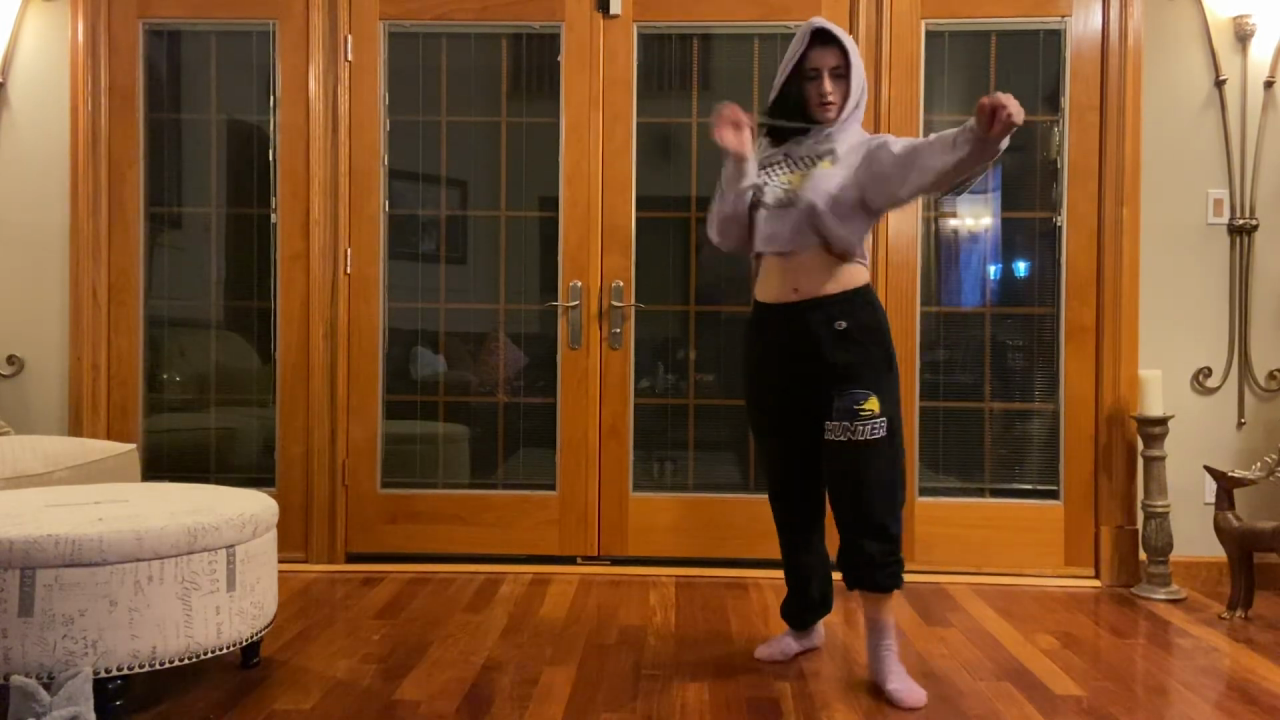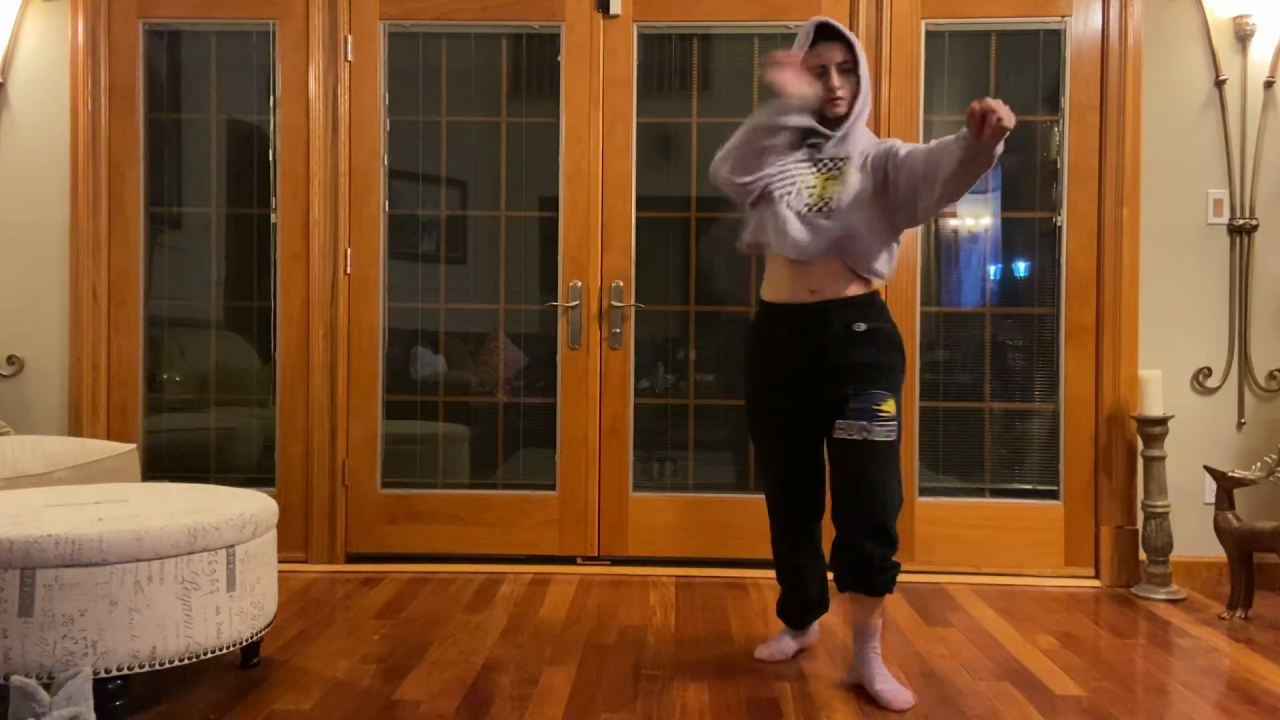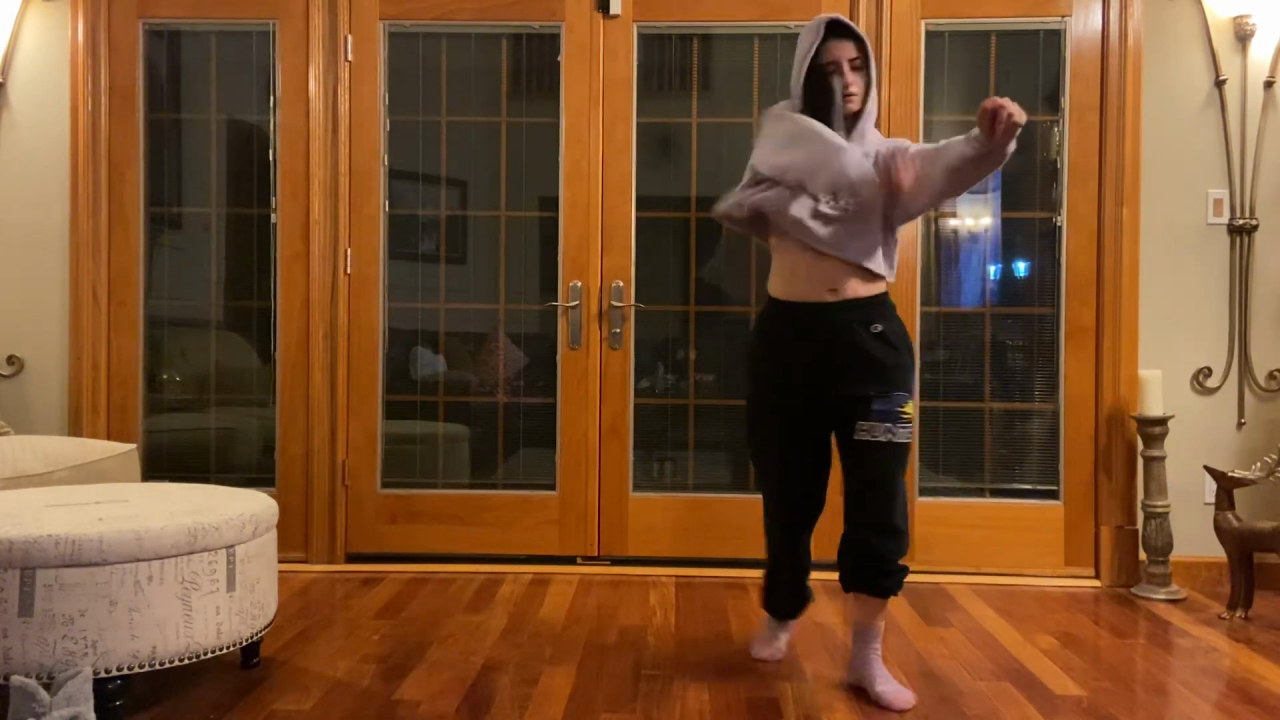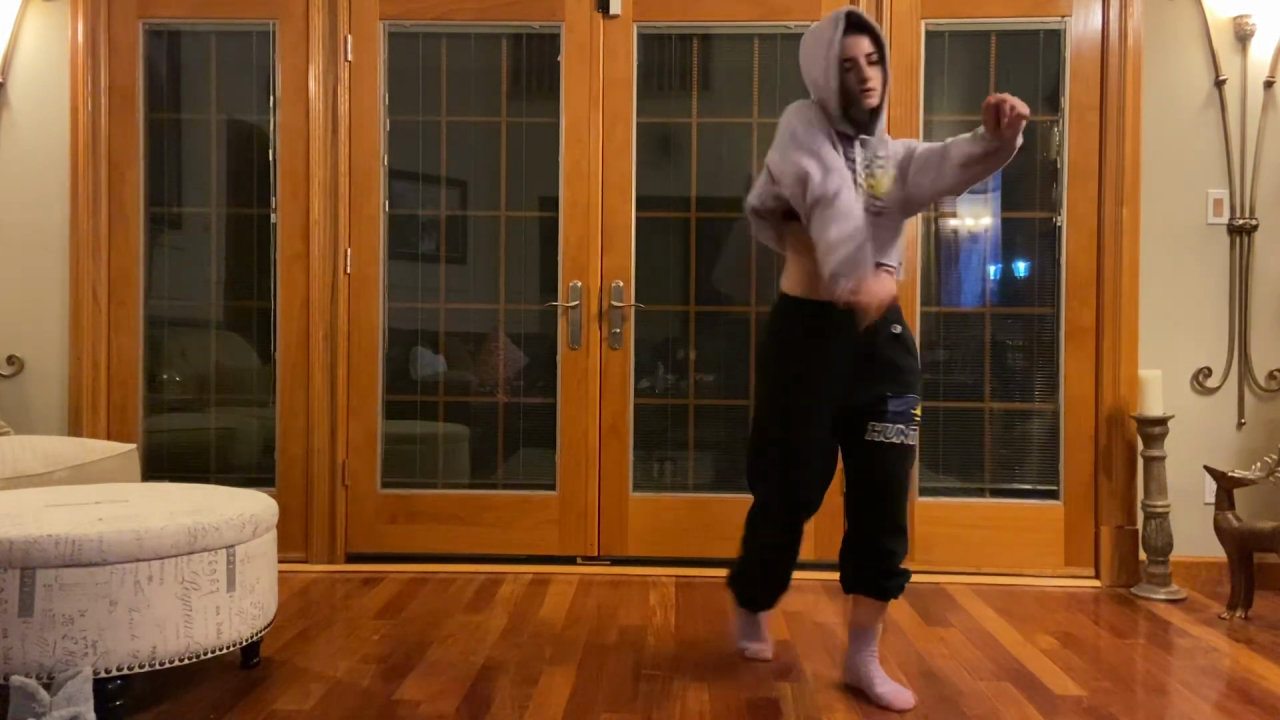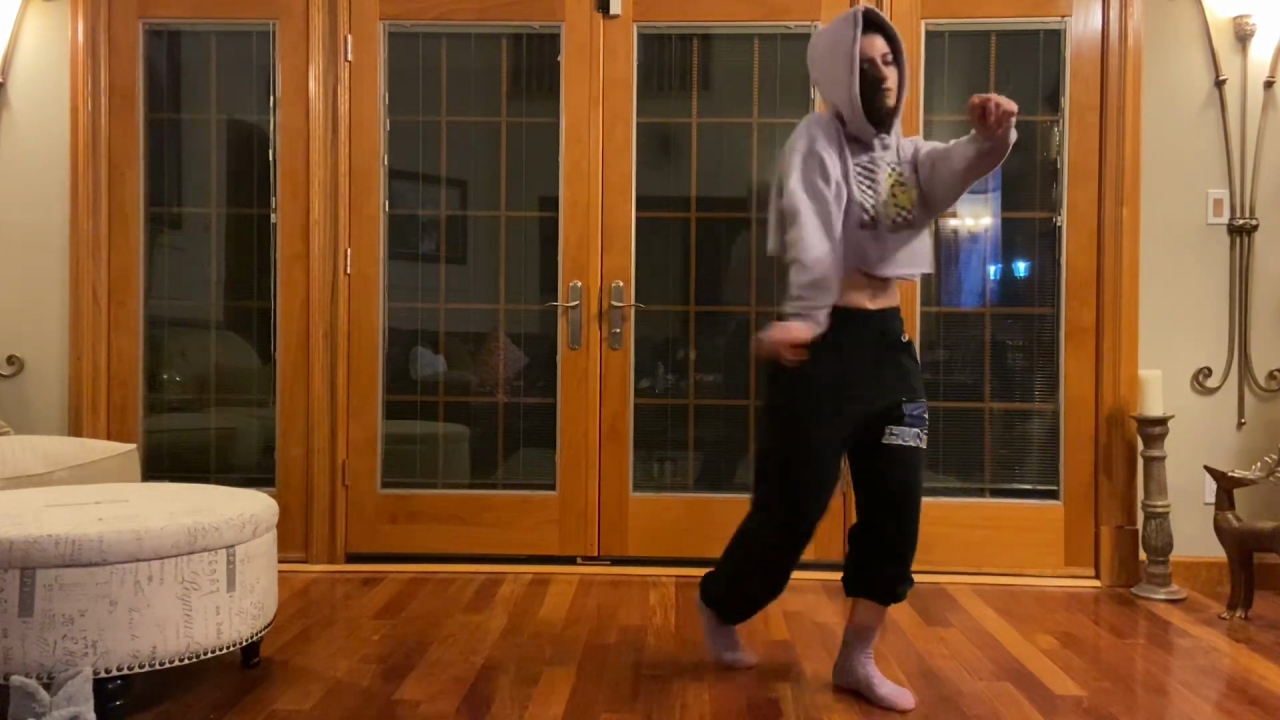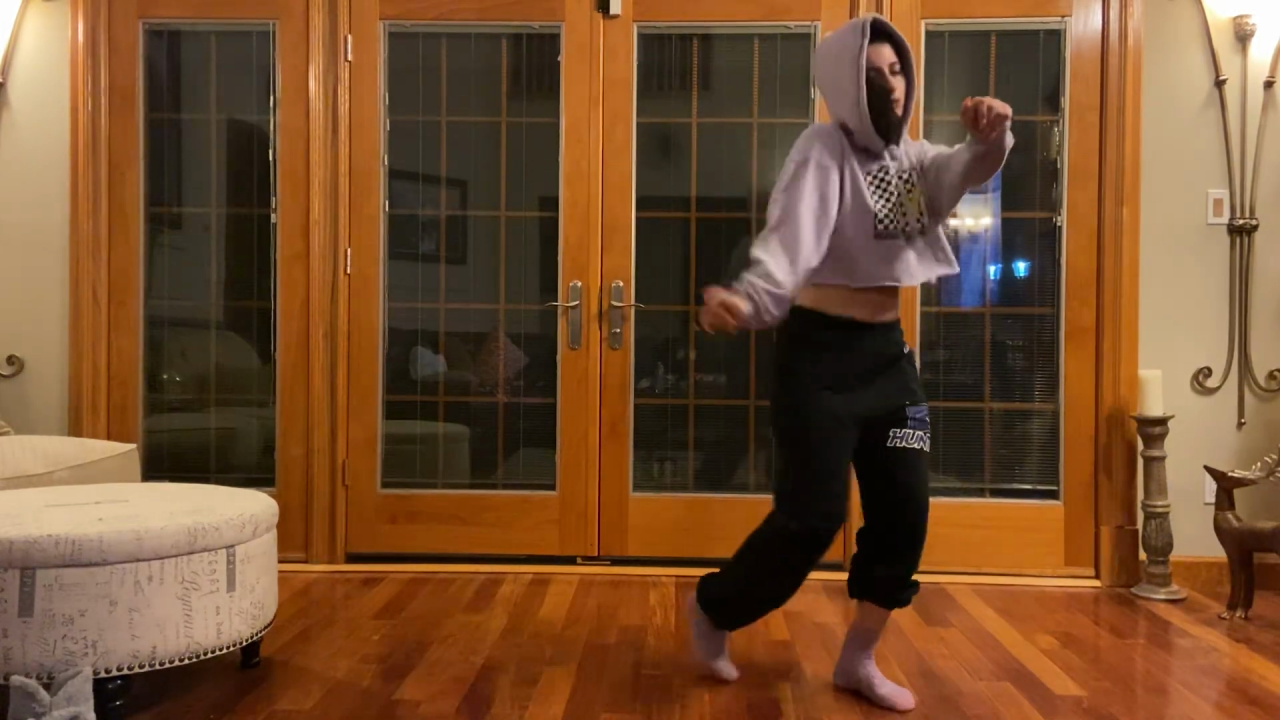
dt=0.1s
person 1, frame 1
left shoulder: (866, 151)
right shoulder: (766, 149)
left elbow: (935, 161)
right elbow: (727, 236)
left wrist: (986, 132)
right wrist: (736, 166)
left hip: (849, 328)
right hip: (774, 333)
left knee: (869, 491)
right knee: (793, 492)
left ankle: (884, 653)
right ankle: (804, 620)
person 1, frame 2
left shoulder: (874, 155)
right shoulder: (775, 145)
left elbow: (936, 170)
right elbow: (732, 175)
left wrist: (979, 140)
right wrist: (788, 105)
left hip: (858, 332)
right hip: (780, 334)
left knee: (868, 493)
right knee: (790, 493)
left ankle: (867, 655)
right ankle: (800, 618)
person 1, frame 3
left shoulder: (883, 151)
right shoulder: (787, 123)
left elbow: (946, 168)
right elbow: (806, 157)
left wrist: (993, 138)
right wrist: (879, 170)
left hip: (871, 335)
right hip: (794, 331)
left knee: (880, 498)
right knee: (791, 491)
left ankle: (866, 657)
right ankle: (782, 611)
person 1, frame 4
left shoulder: (892, 152)
right shoulder: (804, 126)
left elbow: (950, 164)
right elbow: (824, 191)
left wrist: (998, 135)
right wrist: (853, 276)
left hip: (880, 337)
right hip: (806, 330)
left knee: (882, 499)
right knee: (789, 488)
left ankle: (863, 657)
right ankle: (751, 601)
person 1, frame 5
left shoulder: (904, 151)
right shoulder: (819, 137)
left elbow: (963, 164)
right elbow: (809, 229)
left wrist: (994, 133)
right wrist: (798, 311)
left hip: (887, 344)
right hip: (822, 343)
left knee: (895, 506)
right knee: (792, 502)
left ankle: (856, 658)
right ankle: (719, 604)
person 1, frame 6
left shoulder: (910, 156)
right shoulder: (822, 149)
left elbow: (962, 170)
right elbow: (792, 233)
left wrist: (989, 137)
right wrist: (751, 292)
left hip: (885, 352)
right hip: (821, 350)
left knee: (904, 510)
right knee: (812, 514)
left ankle: (858, 660)
right ankle: (713, 608)
